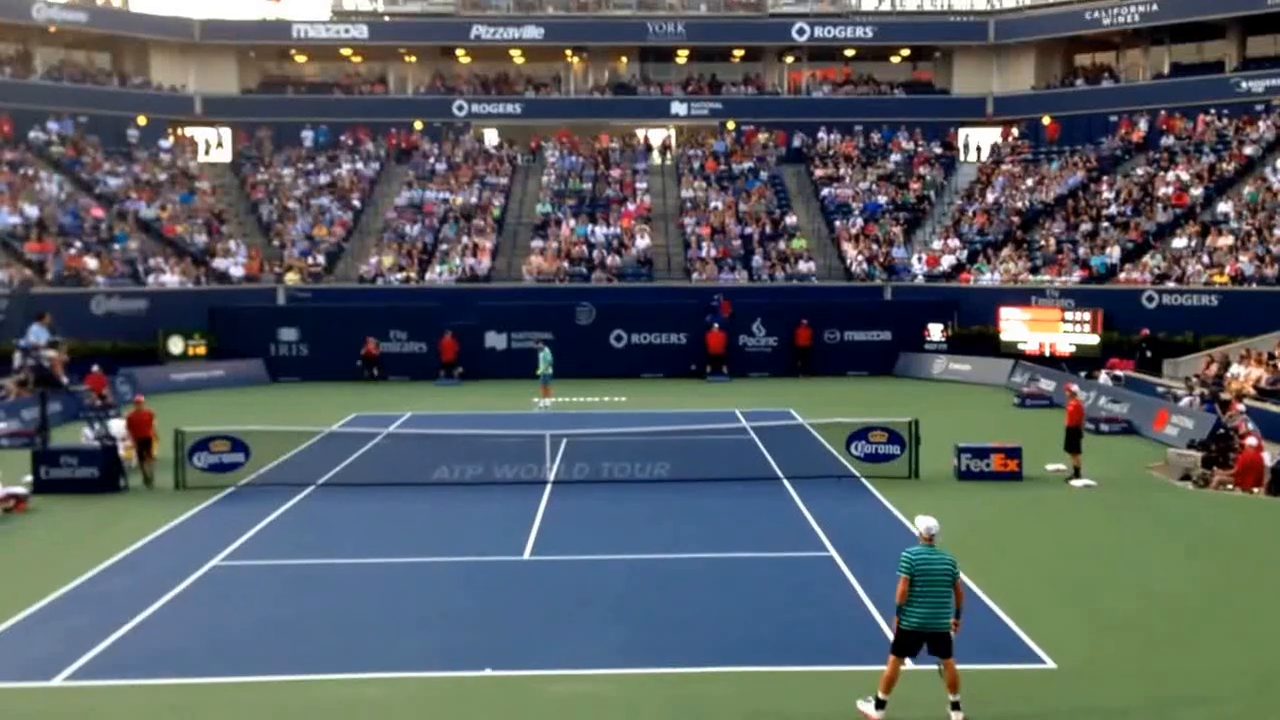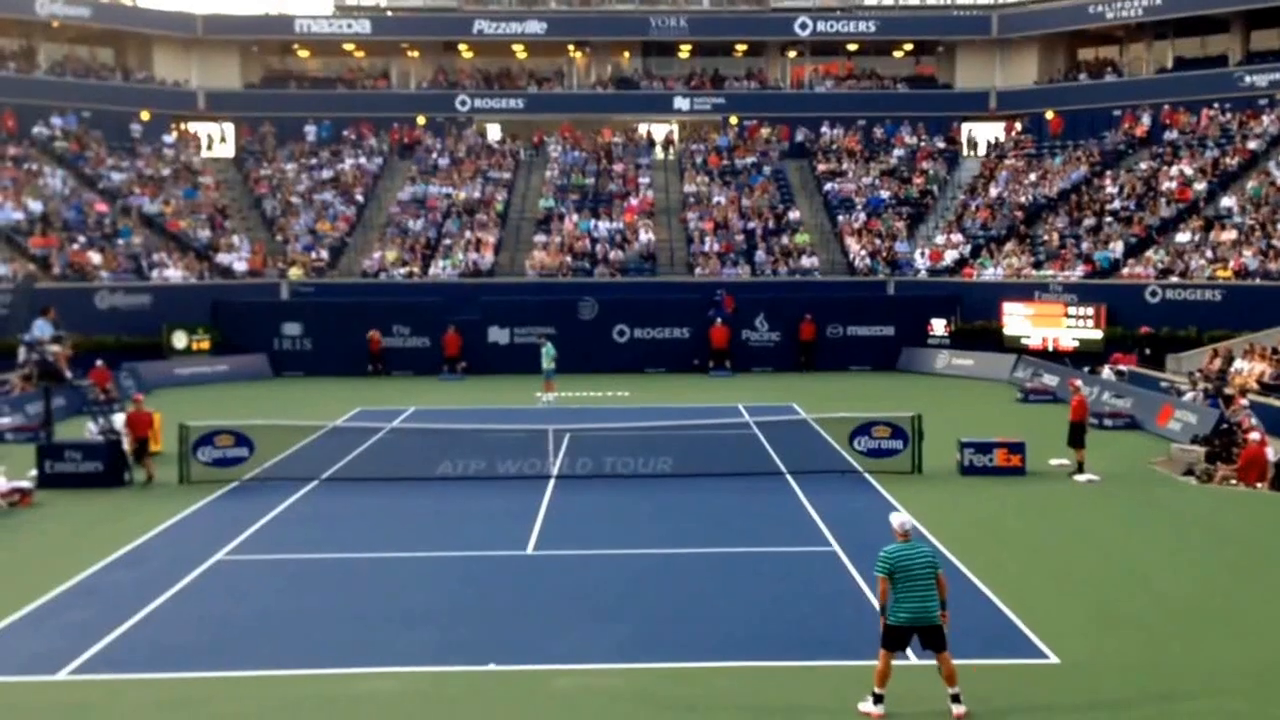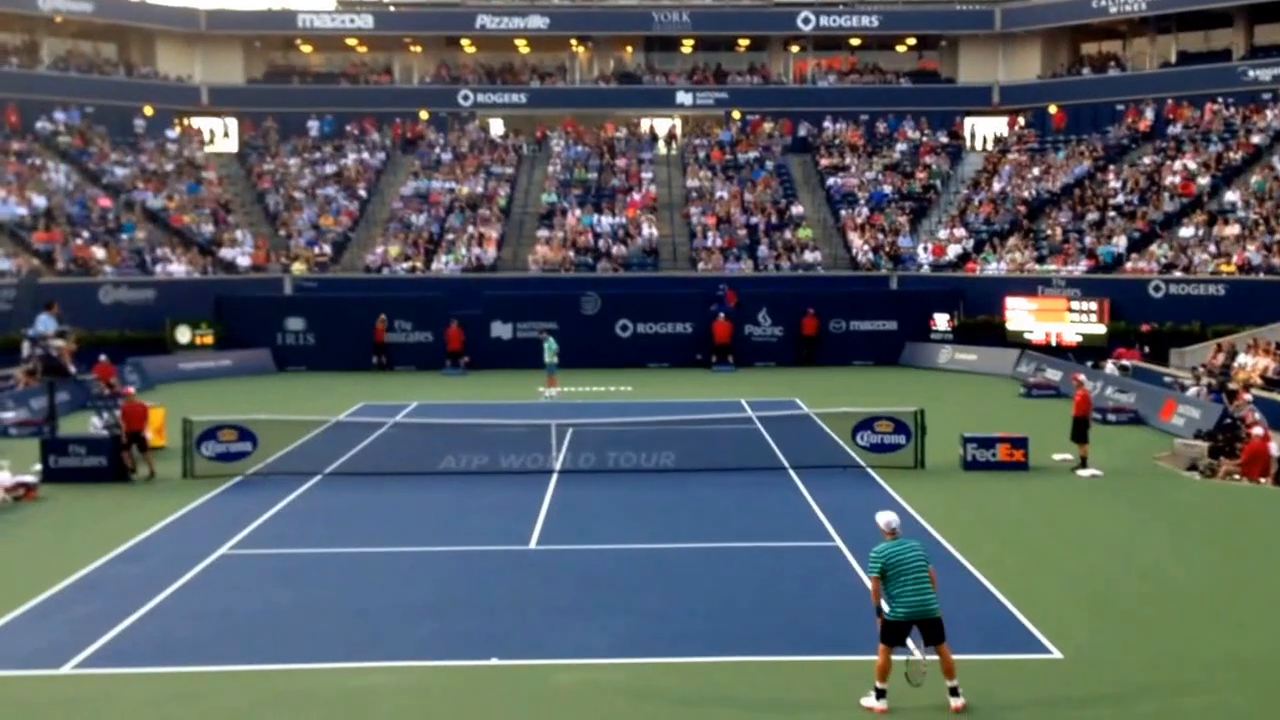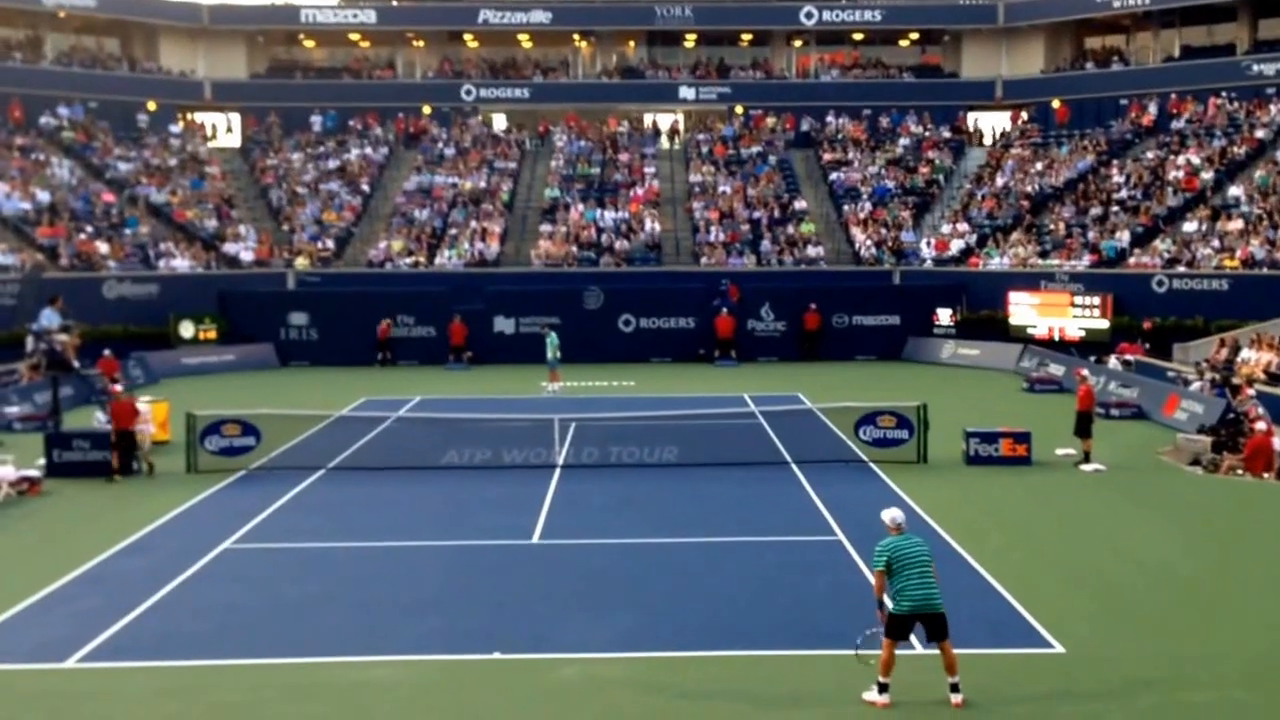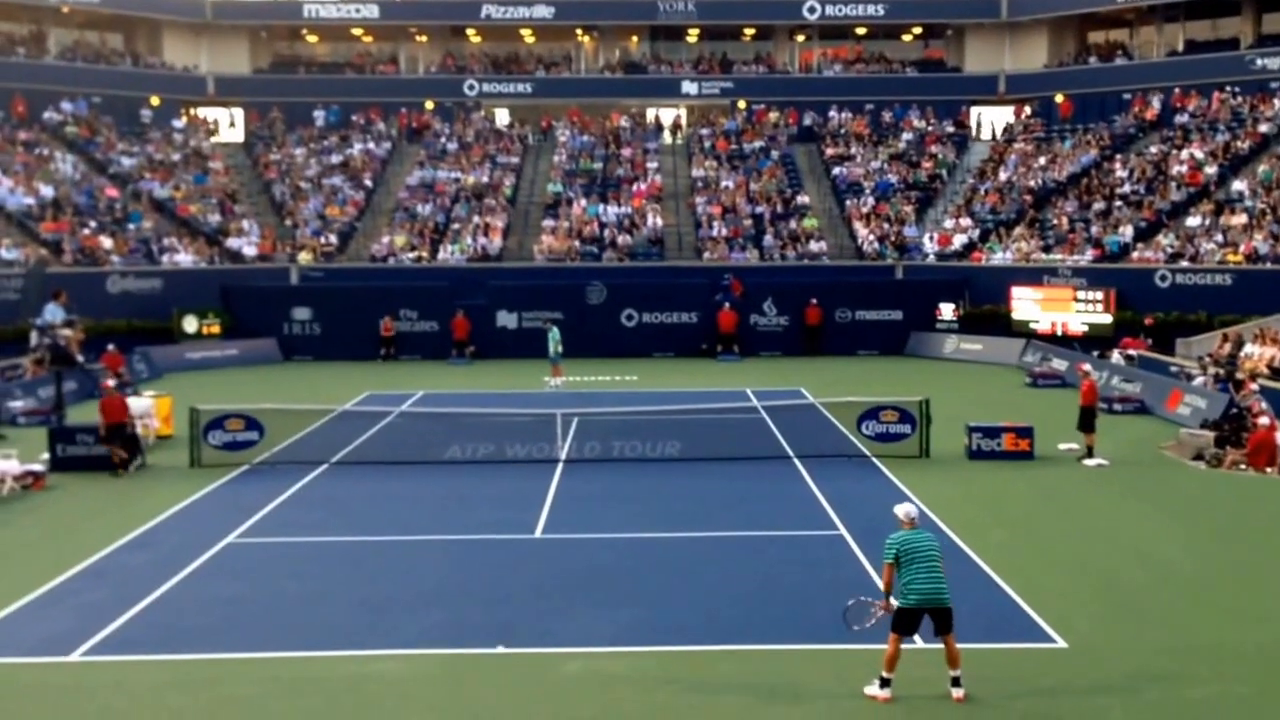
dt=0.2s
person 1, frame 1
left shoulder: (910, 555)
right shoulder: (949, 559)
left elbow: (903, 589)
right elbow: (959, 591)
left wrist: (898, 615)
right wrist: (957, 616)
left hip: (912, 621)
right hip: (941, 622)
left knee: (894, 662)
right knee: (949, 663)
person 1, frame 2
left shoulder: (887, 554)
right shoulder: (927, 551)
left elbow: (883, 588)
right elbow: (941, 582)
left wrist: (883, 614)
right wrist: (943, 608)
left hip: (900, 617)
right hip: (930, 615)
left knee: (885, 656)
right knee: (943, 657)
left ankle: (877, 703)
right ankle: (957, 703)
person 1, frame 3
left shoulder: (878, 553)
right shoulder: (916, 546)
left elbow: (876, 588)
right elbow: (931, 578)
left wrist: (879, 614)
left hip: (899, 612)
right hip: (929, 608)
left knee: (884, 650)
right knee: (943, 649)
left ankle: (879, 698)
right ankle: (955, 697)
person 1, frame 4
left shoulder: (883, 547)
right shoulder: (920, 543)
left elbow: (879, 583)
left wrist: (881, 607)
left hip: (904, 606)
right hip: (934, 603)
left knee: (888, 644)
right knee: (945, 646)
left ankle: (882, 693)
right ankle: (955, 692)
person 1, frame 5
left shoulder: (894, 540)
right shoulder: (932, 539)
left elbow: (888, 576)
left wrist: (887, 599)
left hip: (911, 599)
right hip: (941, 597)
left knee: (895, 639)
right knee: (948, 640)
left ankle: (884, 687)
right ankle: (957, 687)
